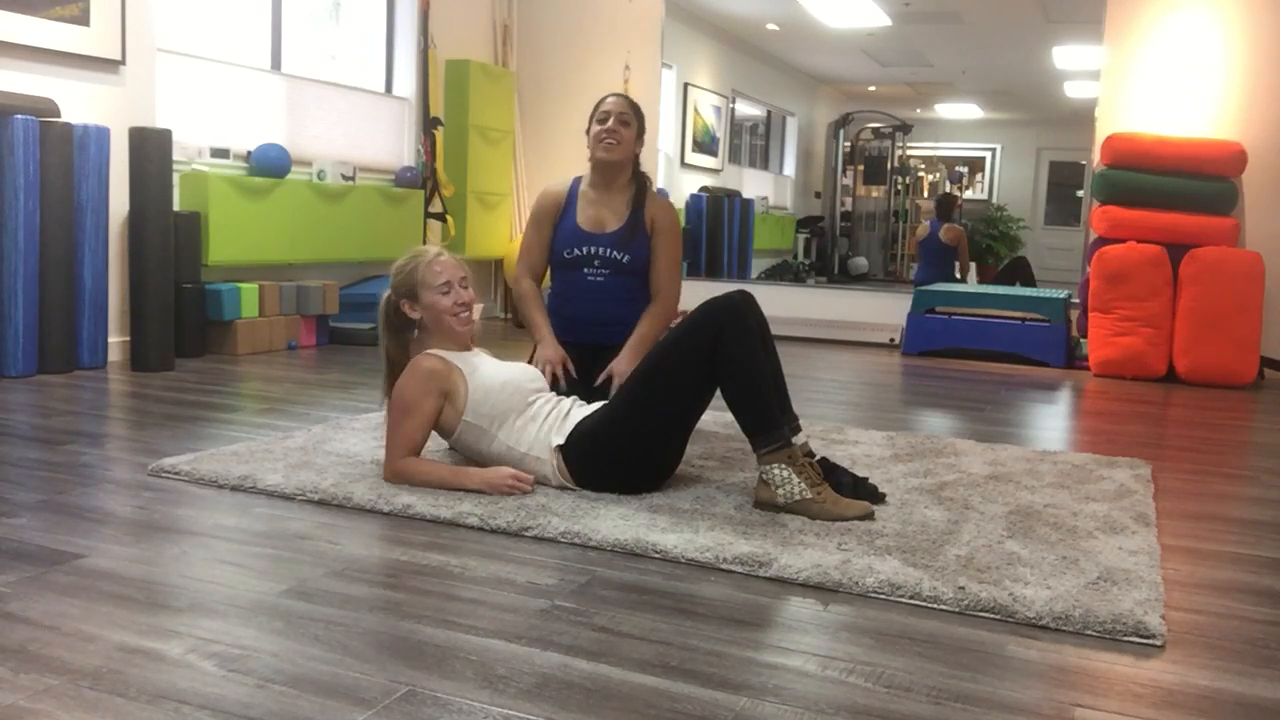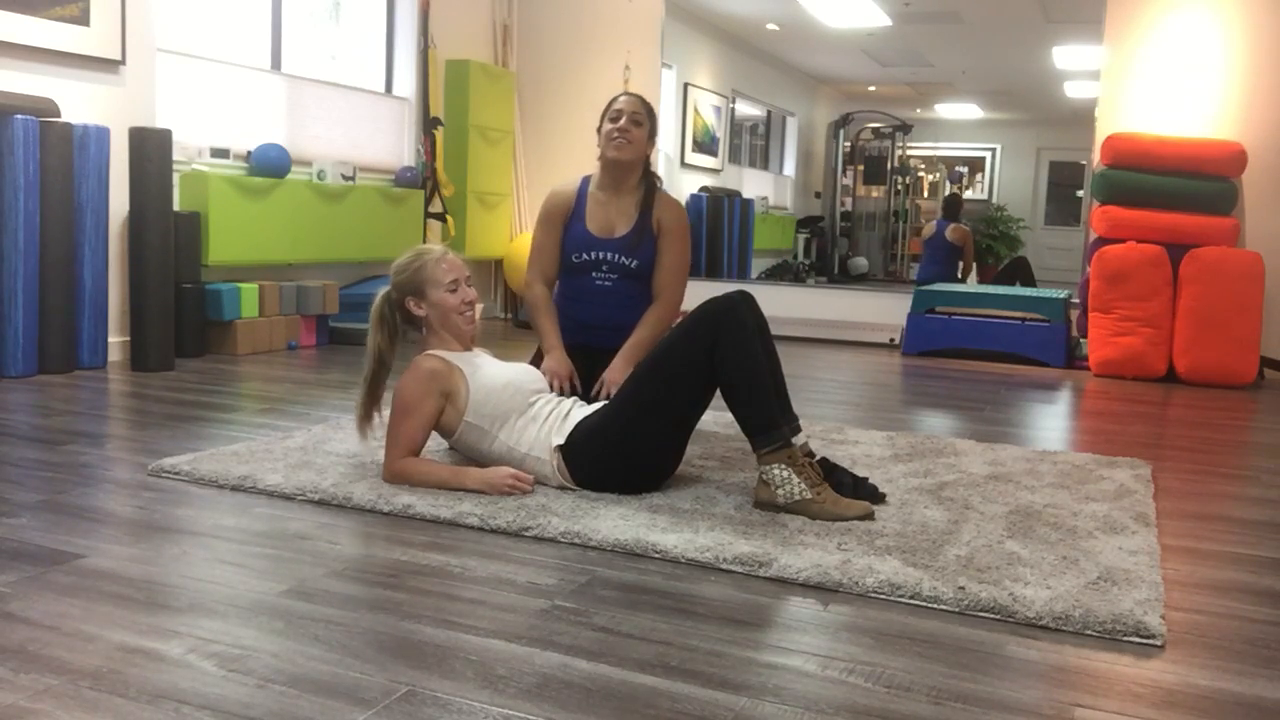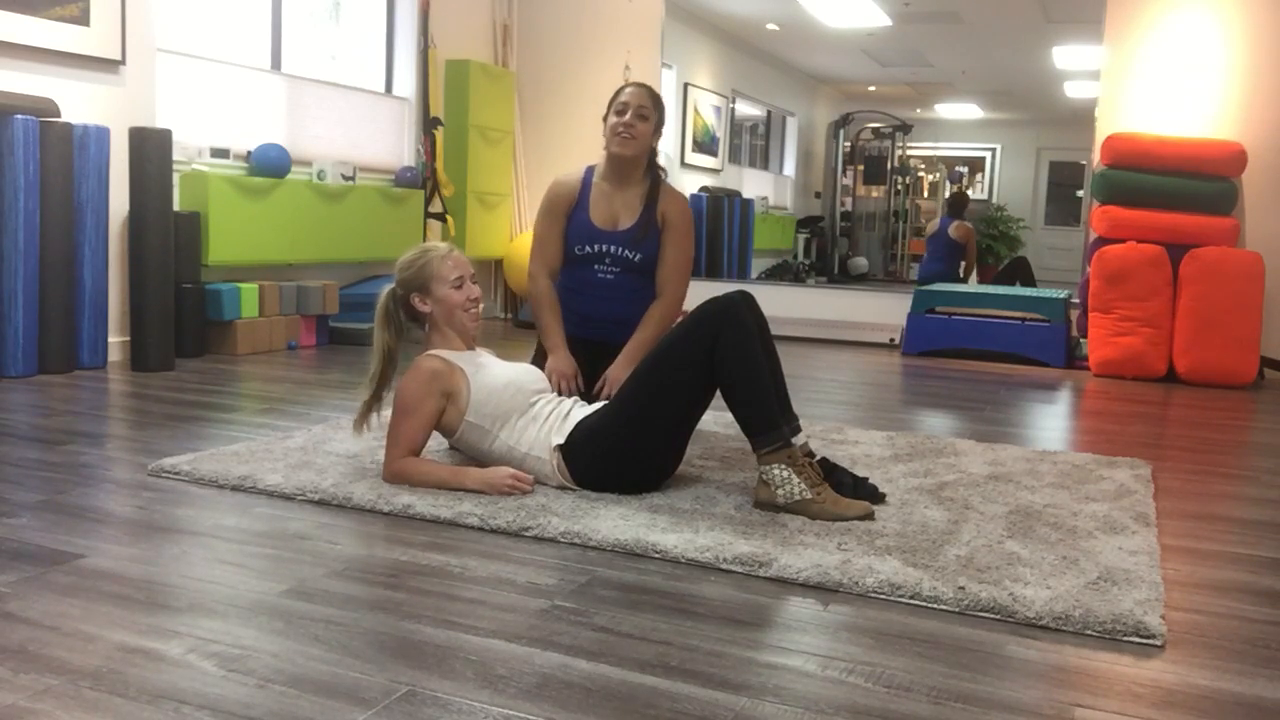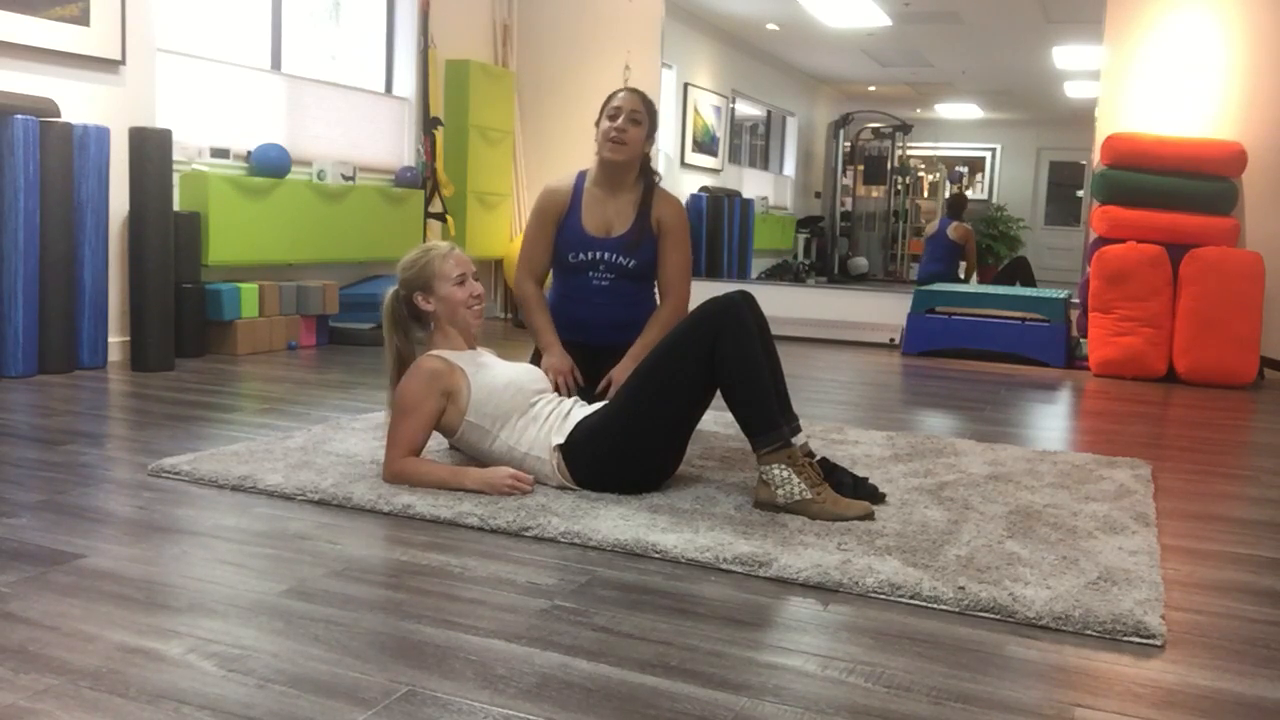
dt=0.2s
person 1, frame 1
left shoulder: (476, 358)
right shoulder: (428, 372)
right elbow: (398, 466)
right wrist: (478, 476)
left hip: (602, 439)
right hip: (593, 457)
left knee: (737, 307)
right knee: (725, 317)
left ankle: (791, 460)
right ankle: (783, 477)
person 1, frame 2
left shoulder: (475, 358)
right shoulder: (429, 373)
right elbow: (396, 466)
right wrist: (477, 477)
left hip: (599, 437)
right hip: (593, 457)
left knee: (736, 308)
right knee: (722, 319)
left ankle: (791, 461)
right ankle: (783, 477)
person 1, frame 3
left shoulder: (477, 358)
right shoulder: (431, 373)
right elbow: (396, 466)
right wrist: (476, 477)
left hip: (600, 437)
right hip: (592, 458)
left knee: (735, 307)
right knee: (722, 318)
left ankle: (791, 461)
right ankle: (782, 476)
person 1, frame 4
left shoulder: (480, 359)
right shoulder: (431, 373)
right elbow: (397, 466)
right wrist: (479, 478)
left hip: (602, 438)
right hip: (592, 457)
left knee: (736, 307)
right knee: (723, 317)
left ankle: (792, 461)
right ankle: (784, 478)
person 2, frame 1
left shoulder: (658, 211)
right shoulder: (554, 200)
left elbow: (665, 297)
right elbow: (525, 279)
left wrist: (631, 355)
right wrist: (546, 341)
left hip: (624, 350)
right hip: (564, 347)
person 2, frame 2
left shoulder: (667, 212)
right shoulder: (563, 201)
left elbow: (667, 301)
right elbow: (537, 283)
left wrist: (624, 362)
right wrist: (553, 352)
left hip: (632, 353)
right hip: (568, 348)
person 2, frame 3
left shoulder: (672, 206)
right shoulder: (565, 191)
left elbow: (670, 297)
right elbow: (540, 276)
left wrist: (626, 362)
right wrist: (557, 351)
left hip: (634, 348)
right hip: (568, 341)
person 2, frame 4
left shoulder: (666, 210)
right shoulder: (557, 198)
left elbow: (674, 300)
right elbow: (527, 281)
left wrist: (632, 362)
right wrist: (551, 349)
left hip: (631, 350)
right hip: (565, 345)
